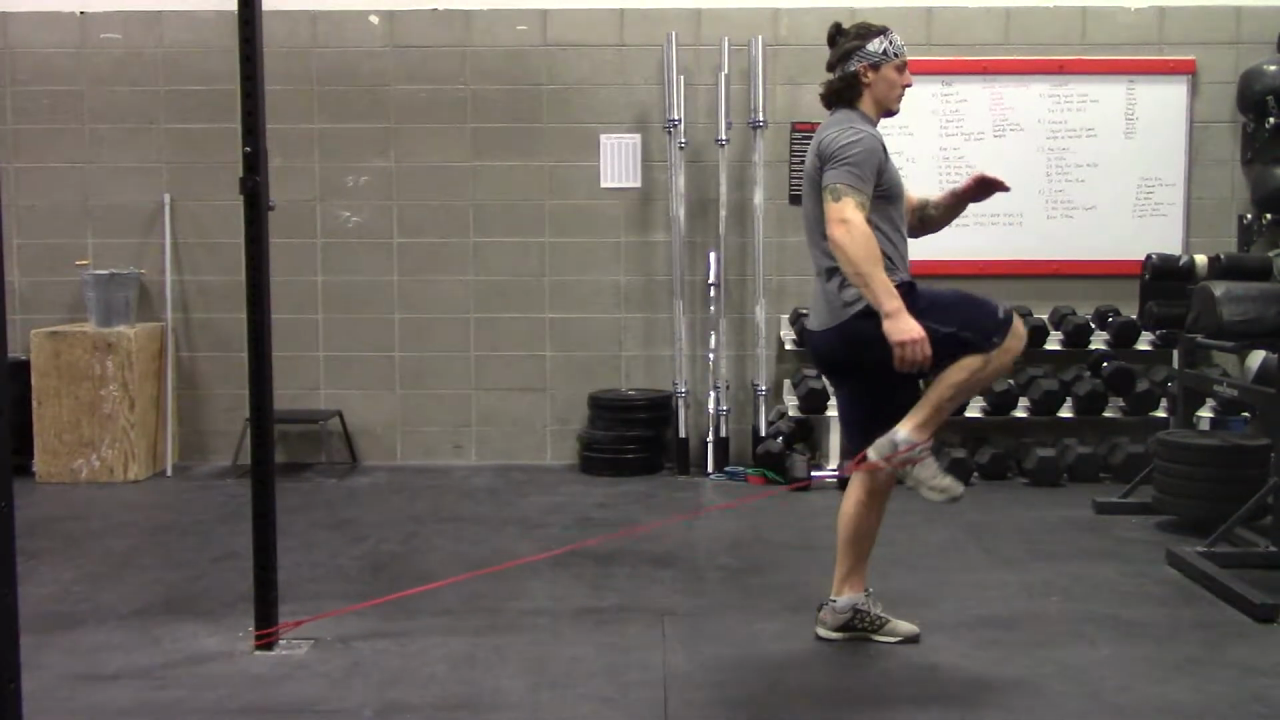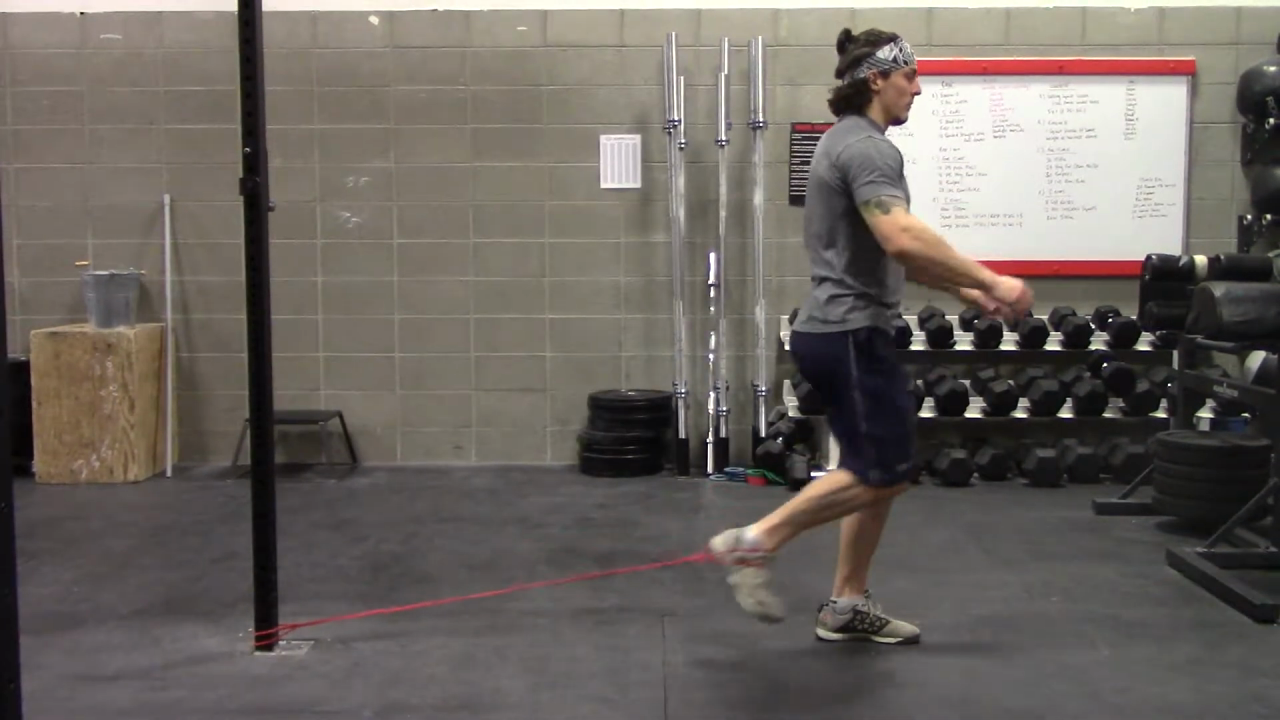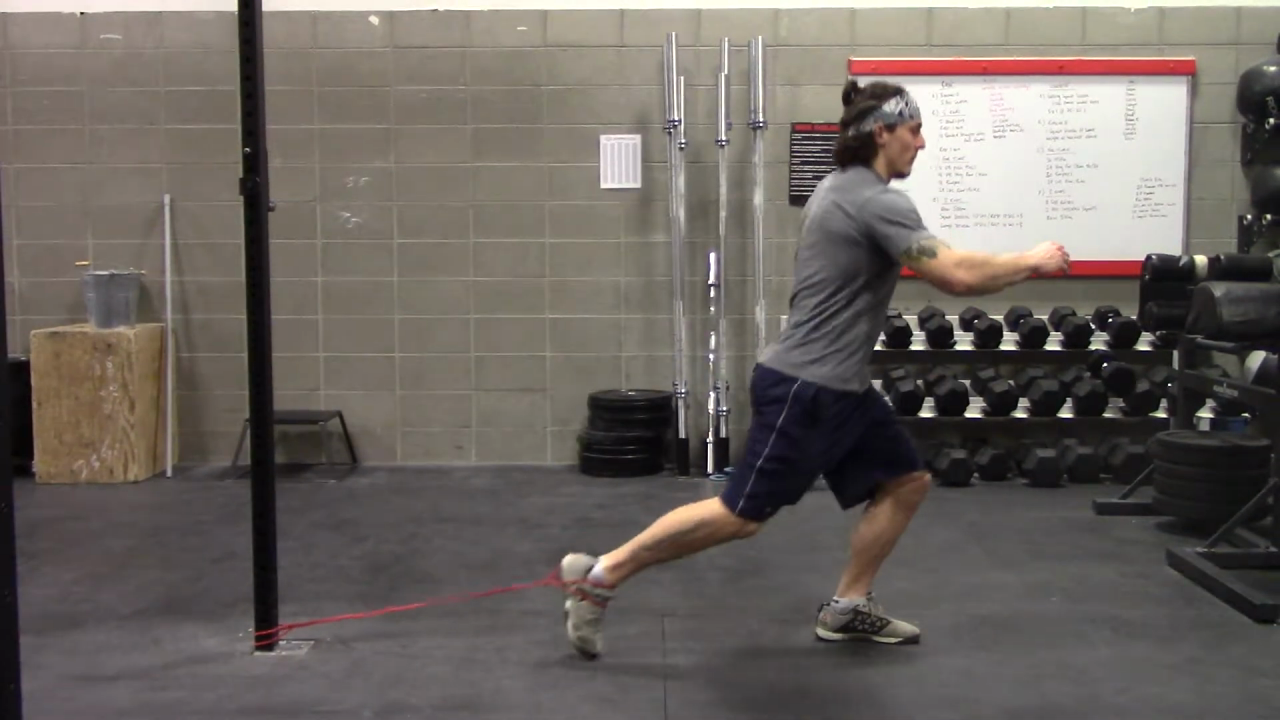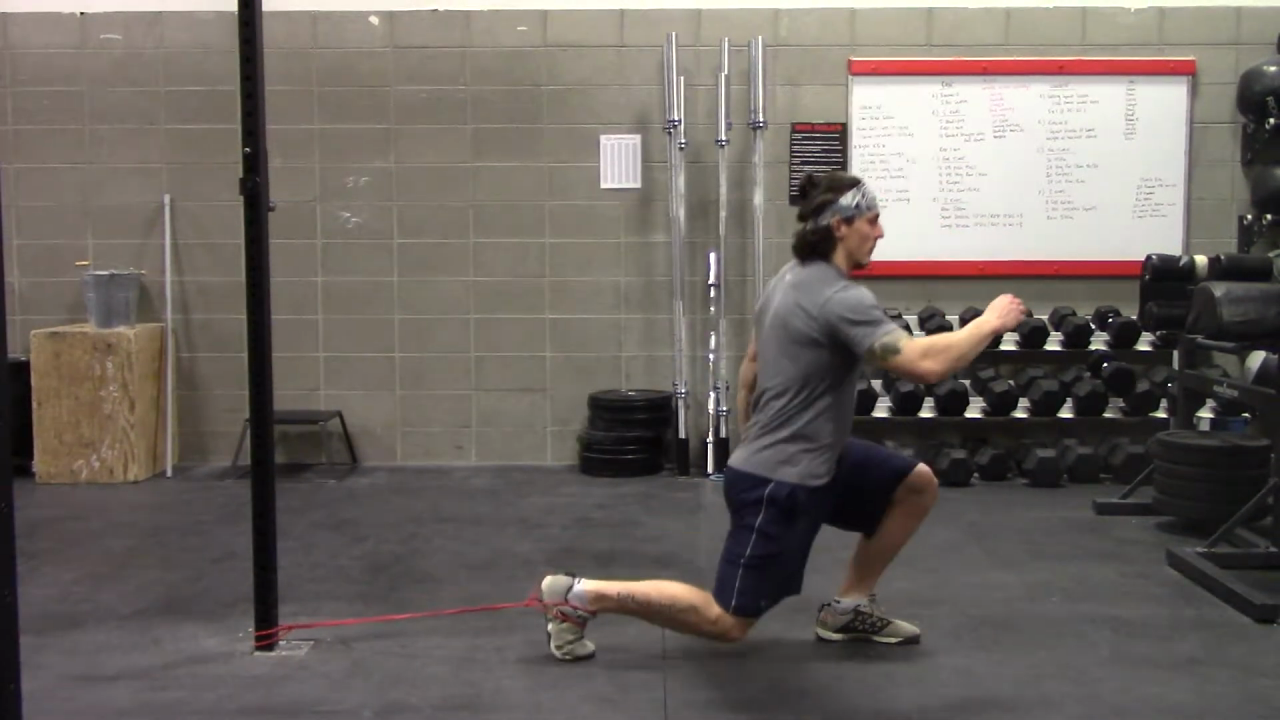
dt=0.3s
person 1, frame 1
left shoulder: (850, 138)
right shoulder: (853, 136)
left elbow: (910, 219)
right elbow: (846, 229)
left wrist: (960, 196)
right wrist: (893, 313)
left hip: (845, 328)
right hip: (866, 318)
left knee: (876, 469)
right knee: (1005, 335)
left ankle: (846, 604)
right ankle: (908, 441)
person 1, frame 2
left shoulder: (853, 141)
right shoulder: (865, 147)
left elbow: (887, 249)
right elbow: (902, 239)
left wrist: (962, 287)
right wrist: (989, 279)
left hip: (852, 333)
right hip: (847, 336)
left knee: (885, 473)
right knee: (879, 474)
left ankle: (845, 607)
right ankle: (755, 543)
person 1, frame 3
left shoulder: (841, 189)
right shoulder: (877, 201)
right elbow: (958, 274)
right wrist: (1033, 261)
left hip: (833, 383)
right hip: (804, 388)
left knee: (907, 481)
right knee: (739, 513)
left ankle: (848, 606)
right ankle: (597, 575)
person 1, frame 4
left shoulder: (792, 280)
right shoulder: (839, 299)
left elbow: (751, 372)
right elbow: (925, 364)
left wrist: (755, 443)
right wrist: (989, 322)
left hip: (804, 463)
right hip: (781, 483)
left knee: (917, 487)
right knee: (728, 620)
left ankle: (848, 607)
right ankle: (577, 596)
